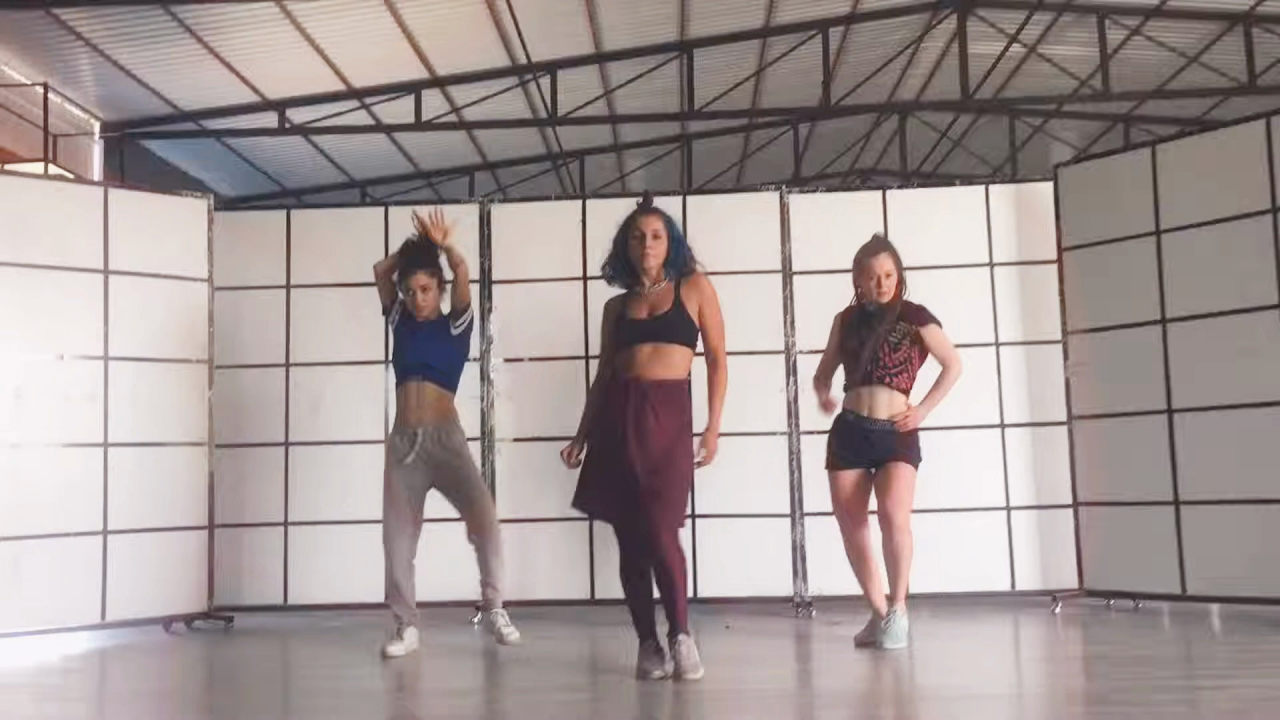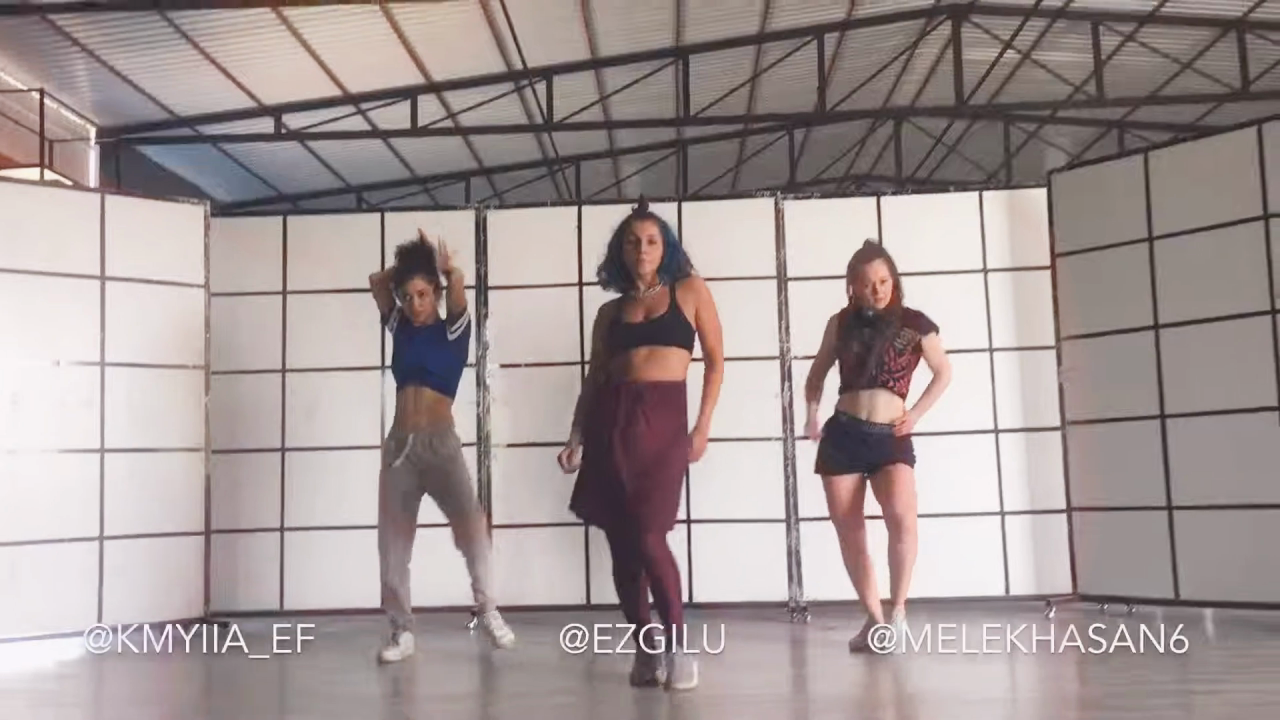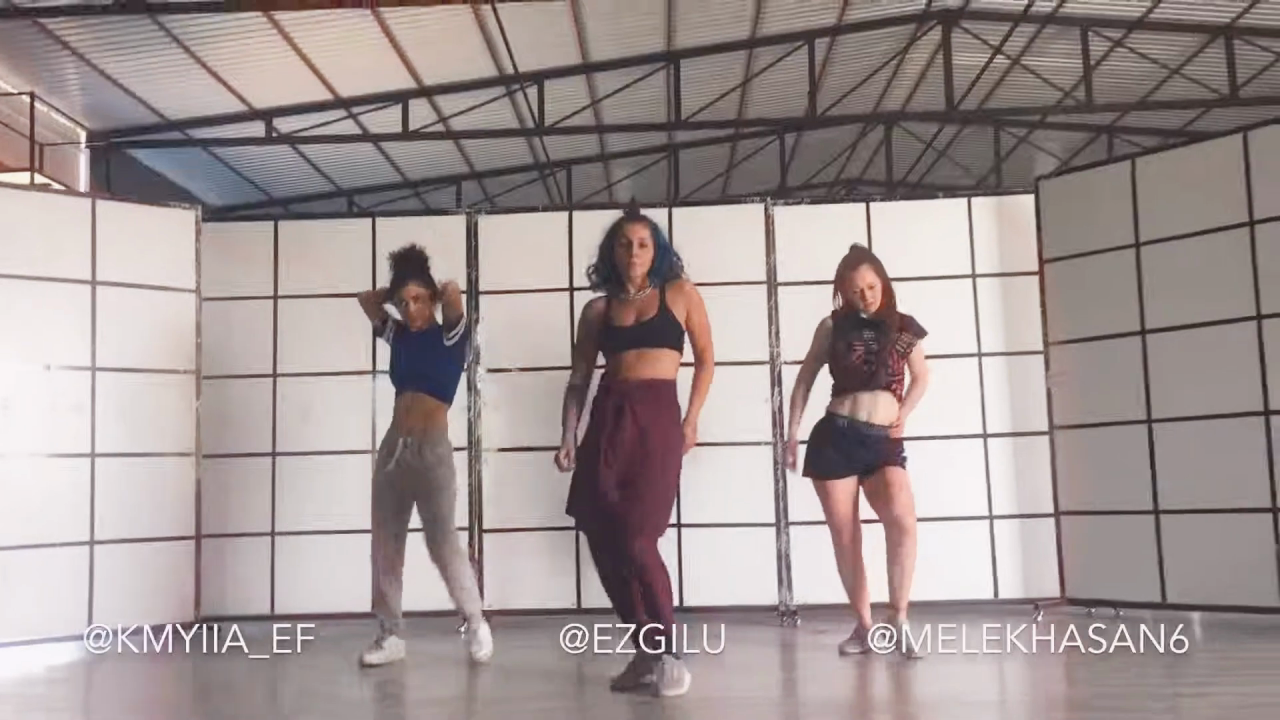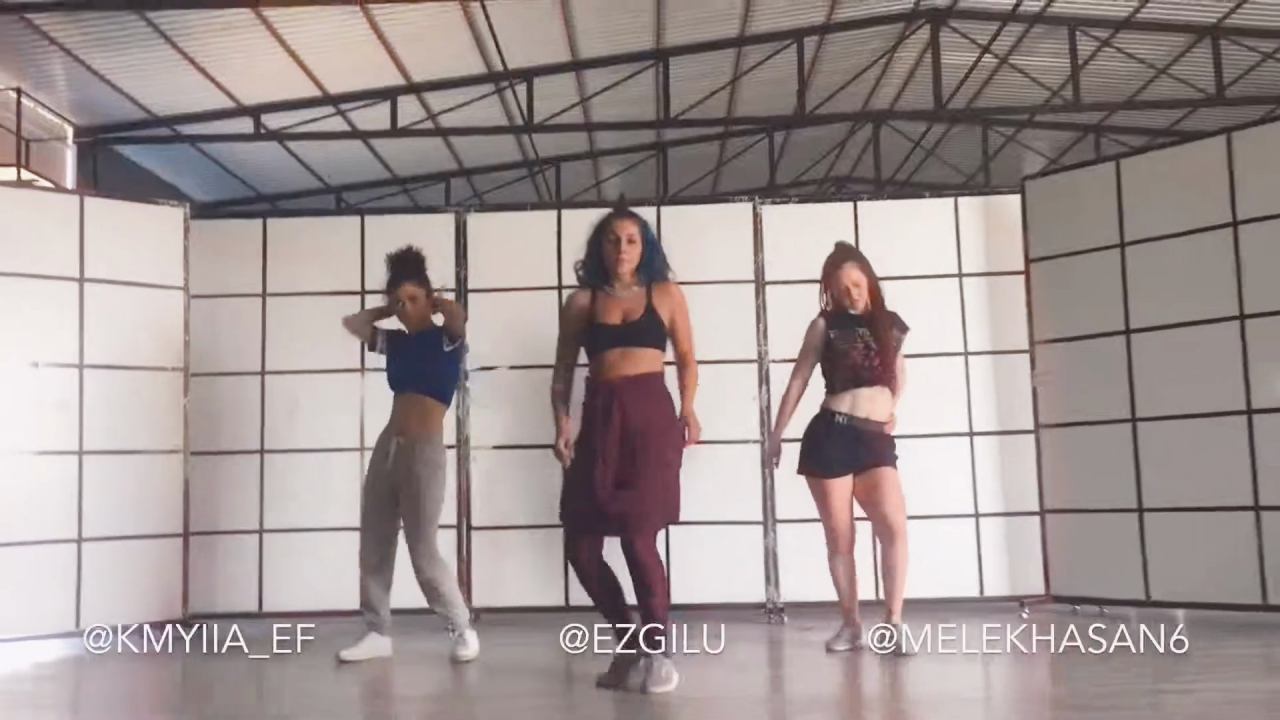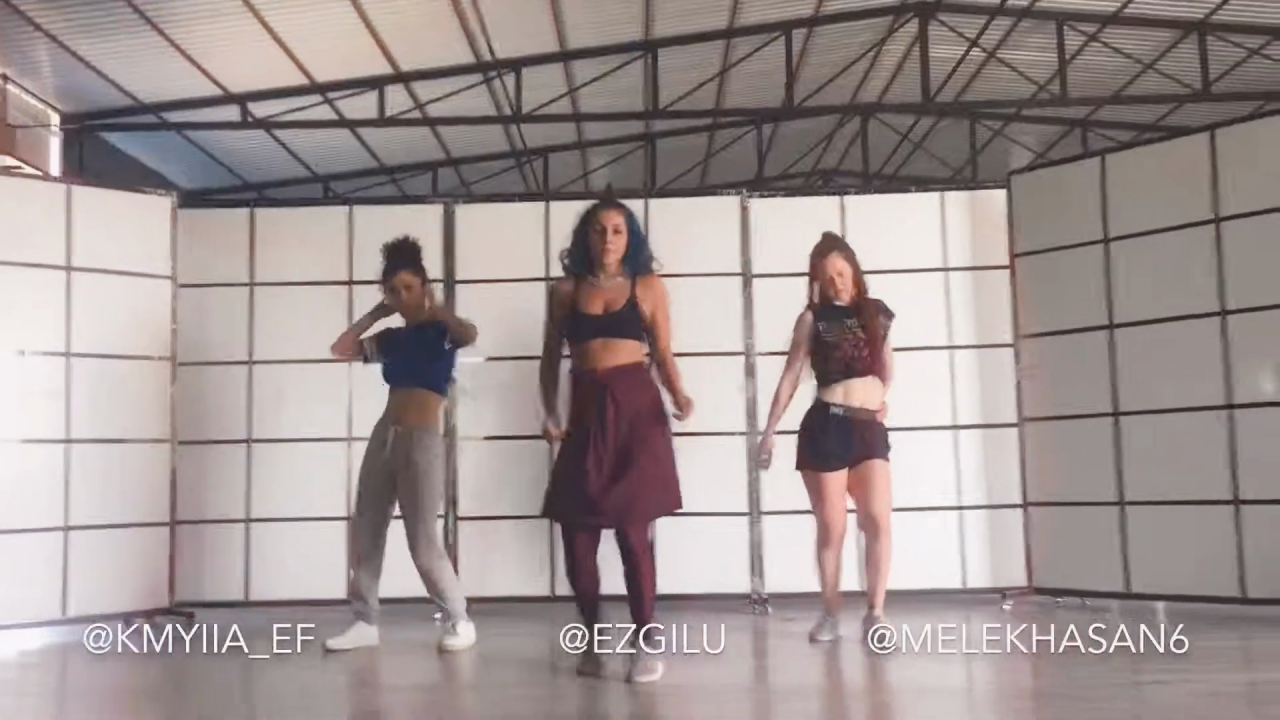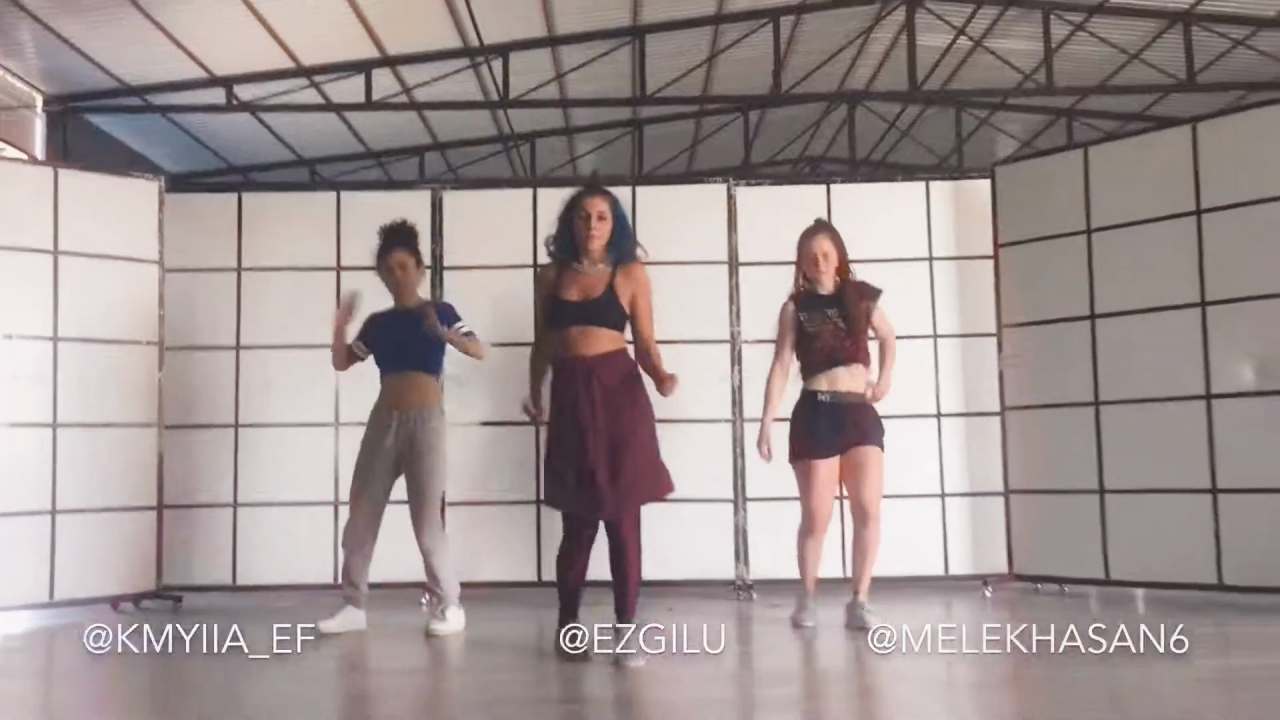
dt=0.1s
person 1, frame 1
left shoulder: (695, 287)
right shoulder: (616, 306)
left elbow: (717, 360)
right elbow: (603, 374)
left wrist: (713, 426)
right wrist: (581, 435)
left hip: (670, 415)
right hip: (616, 418)
left knee: (660, 531)
right knee: (630, 539)
left ankle: (680, 636)
right ankle: (649, 644)
person 1, frame 2
left shoulder: (690, 290)
right shoulder: (610, 311)
left elbow: (715, 360)
right elbow: (593, 379)
left wrist: (703, 424)
right wrist: (575, 439)
left hip: (665, 418)
right hip: (610, 421)
left knee: (648, 536)
right knee: (621, 544)
left ankle: (675, 646)
right ankle: (645, 648)
person 1, frame 3
left shoulder: (680, 294)
right shoulder: (598, 308)
left elbow: (704, 359)
right elbow: (580, 378)
left wrist: (690, 417)
right wrist: (568, 434)
left hip: (657, 419)
right hip: (605, 423)
left knee: (636, 541)
right knee: (605, 547)
left ankle: (670, 656)
right ankle: (644, 650)
person 1, frame 4
left shoulder: (665, 294)
right shoulder: (581, 302)
left elbow: (687, 358)
right elbow: (563, 372)
left wrist: (687, 410)
right wrist: (562, 428)
left hip: (651, 414)
right hip: (598, 419)
left knee: (639, 539)
right knee: (580, 547)
left ankle: (657, 653)
right ankle: (628, 644)
person 1, frame 5
left shoulder: (648, 286)
right shoulder: (565, 289)
left elbow: (662, 352)
right elbow: (551, 357)
left wrist: (677, 395)
right wrist: (550, 412)
left hip: (637, 407)
right hip: (586, 410)
left knee: (632, 528)
right knee: (576, 532)
left ankle: (645, 644)
right ankle: (592, 635)
person 1, frame 6
left shoulder: (630, 274)
right shoulder: (551, 275)
left elbow: (645, 341)
left wrist: (660, 374)
right wrist: (534, 393)
left hip: (620, 393)
right hip: (569, 396)
left knee: (623, 514)
right knee: (579, 520)
left ankle: (628, 627)
right ankle: (569, 622)
person 2, frame 1
left shoulder: (457, 324)
right shoulder: (400, 320)
left elbow: (463, 275)
right elbow: (380, 272)
left wrist: (443, 245)
right wrist: (414, 247)
left hip: (446, 437)
right hip: (402, 439)
left knee: (483, 517)
right knee: (398, 537)
left ankle: (494, 607)
right ankle: (406, 627)
person 2, frame 2
left shoulder: (454, 330)
right shoulder: (400, 327)
left elbow: (456, 281)
right elbow: (377, 281)
left wrist: (439, 262)
right wrist: (411, 259)
left hip: (440, 443)
right hip: (398, 445)
left knee: (471, 525)
right knee: (393, 543)
left ankle: (487, 610)
right ankle: (402, 632)
person 2, frame 3
left shoulder: (452, 335)
right shoulder: (401, 337)
left elbow: (452, 295)
right elbow: (368, 299)
left wrist: (434, 290)
right wrist: (402, 296)
left hip: (432, 449)
right hip: (392, 447)
left knee: (442, 542)
right knee: (385, 547)
left ankle: (477, 626)
right ankle: (391, 635)
person 2, frame 4
left shoulder: (448, 340)
right shoulder: (397, 342)
left elbow: (457, 313)
right elbow: (353, 323)
left wrist: (432, 304)
right wrist: (394, 308)
left hip: (425, 451)
right hip: (387, 447)
left knee: (422, 547)
right knee: (374, 546)
left ankle: (464, 629)
right ankle: (377, 633)
person 2, frame 5
left shoulder: (445, 330)
right shoulder: (390, 339)
left elbow: (470, 333)
right elbow: (341, 350)
left wrist: (437, 311)
right wrist: (374, 314)
left hip: (424, 440)
right hip: (384, 438)
left knee: (422, 539)
right knee: (364, 533)
left ankle: (460, 621)
right ankle: (363, 622)
person 2, frame 6
left shoulder: (441, 314)
right shoulder: (379, 324)
left elbow: (480, 350)
right elbow: (341, 362)
left wrist: (442, 333)
right wrist: (341, 323)
left hip: (425, 421)
right hip: (383, 421)
left knee: (427, 520)
right knee: (361, 517)
left ankle: (450, 605)
right ankle: (354, 605)
person 3, frame 1
left shoulder: (916, 318)
right shoulder: (846, 320)
left elbow: (953, 366)
right elbow: (824, 372)
left wrist: (924, 409)
right wrist: (824, 397)
left hip: (896, 437)
right hip: (849, 433)
left knee: (893, 517)
right knee: (852, 529)
left ankle: (897, 609)
right ankle: (880, 615)
person 3, frame 2
left shoulder: (915, 323)
right shoulder: (841, 323)
left elbow: (943, 372)
right elbow: (816, 375)
left wrist: (916, 413)
right wrist: (812, 414)
left hip: (890, 440)
right hip: (842, 436)
left knee: (903, 520)
right knee: (850, 535)
left ankle: (897, 614)
right ankle: (876, 620)
person 3, frame 3
left shoulder: (906, 328)
right shoulder: (833, 326)
left elbow: (921, 377)
right elbow: (804, 380)
left wrist: (903, 415)
right wrist: (791, 434)
left hip: (884, 443)
right hip: (836, 438)
left knee: (903, 525)
right knee: (845, 539)
left ankle: (899, 623)
right ankle: (865, 625)
person 3, frame 4
left shoulder: (890, 323)
right shoulder: (824, 325)
right elbow: (798, 381)
left wrist: (892, 410)
right wrist: (776, 435)
left hip: (875, 440)
right hip: (831, 435)
left knee: (894, 528)
right knee: (840, 538)
left ankle: (893, 624)
right ankle: (852, 623)
person 3, frame 5
left shoulder: (876, 313)
right shoulder: (812, 317)
right elbow: (790, 376)
left wrist: (883, 398)
right wrist: (769, 432)
left hip: (869, 428)
right hip: (825, 426)
left knee: (878, 522)
right knee: (832, 528)
left ankle: (875, 615)
right ankle: (831, 612)
person 3, frame 6
left shoulder: (862, 295)
right shoulder: (795, 307)
left elbow: (887, 336)
right elbow: (781, 366)
left wrist: (884, 379)
right wrist: (766, 423)
left hip: (861, 413)
right hip: (816, 413)
left knee: (868, 510)
right knee: (816, 516)
left ankle: (859, 602)
right ankle: (807, 597)
